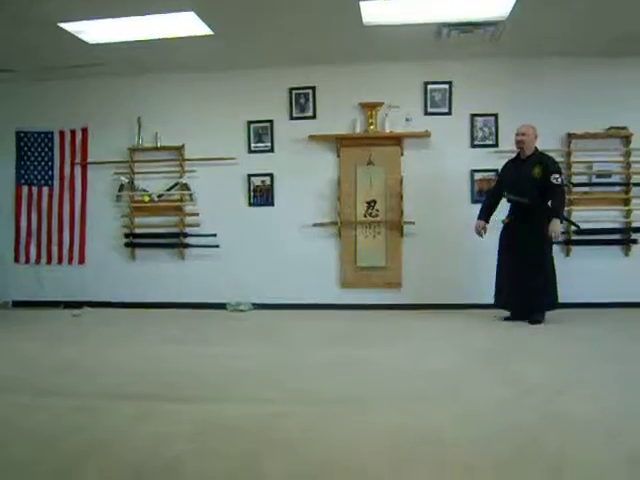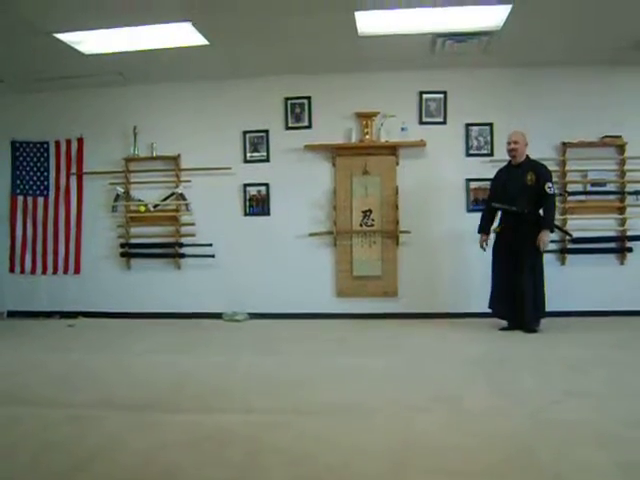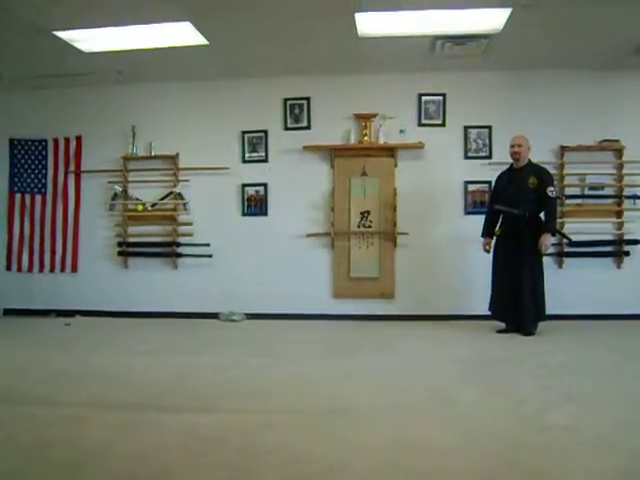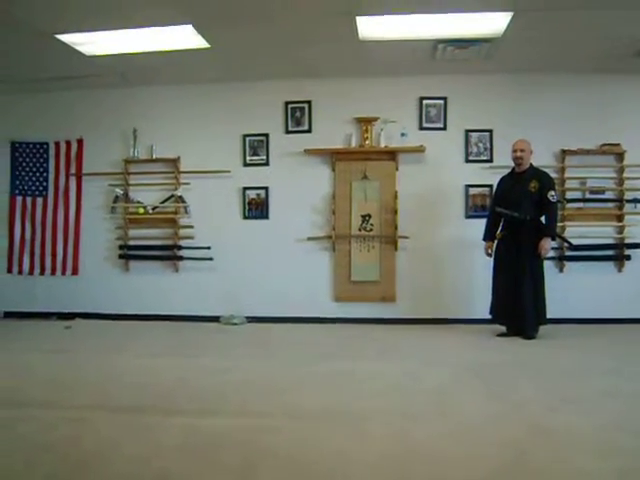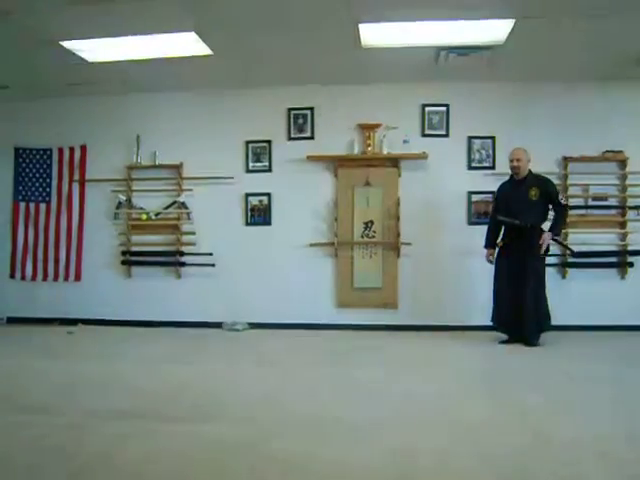
dt=1s
person 1, frame 1
left shoulder: (547, 163)
right shoulder: (510, 166)
left elbow: (558, 192)
right elbow: (495, 193)
left wrist: (556, 218)
right wrist: (483, 218)
left hip: (539, 222)
right hip: (515, 220)
left knee: (538, 266)
right knee: (509, 264)
left ankle: (537, 311)
right ankle: (517, 309)
person 1, frame 2
left shoulder: (539, 170)
right shoulder: (501, 174)
left elbow: (549, 202)
right elbow: (491, 204)
left wrist: (546, 229)
right wrist: (484, 231)
left hip: (530, 230)
right hip: (506, 230)
left knee: (529, 274)
right knee: (504, 274)
left ankle: (531, 320)
right ankle: (512, 319)
person 1, frame 3
left shoulder: (541, 174)
right shoulder: (503, 177)
left elbow: (550, 206)
right elbow: (493, 208)
left wrist: (547, 233)
right wrist: (488, 234)
left hip: (530, 233)
right hip: (506, 233)
left knee: (529, 278)
right knee: (505, 278)
left ankle: (529, 323)
right ankle: (511, 321)
person 1, frame 4
left shoulder: (542, 179)
right shoulder: (504, 181)
left elbow: (551, 210)
right elbow: (495, 211)
left wrist: (548, 237)
right wrist: (489, 238)
left hip: (530, 236)
right hip: (507, 236)
left knee: (530, 282)
right knee: (505, 282)
left ankle: (530, 327)
right ankle: (512, 326)
person 1, frame 5
left shoulder: (542, 184)
right shoulder: (504, 188)
left elbow: (561, 209)
right elbow: (495, 218)
left wrist: (551, 232)
right wrist: (490, 245)
left hip: (532, 242)
right hip: (509, 243)
left knee: (531, 288)
right knee: (506, 288)
left ankle: (532, 334)
right ankle: (513, 332)
